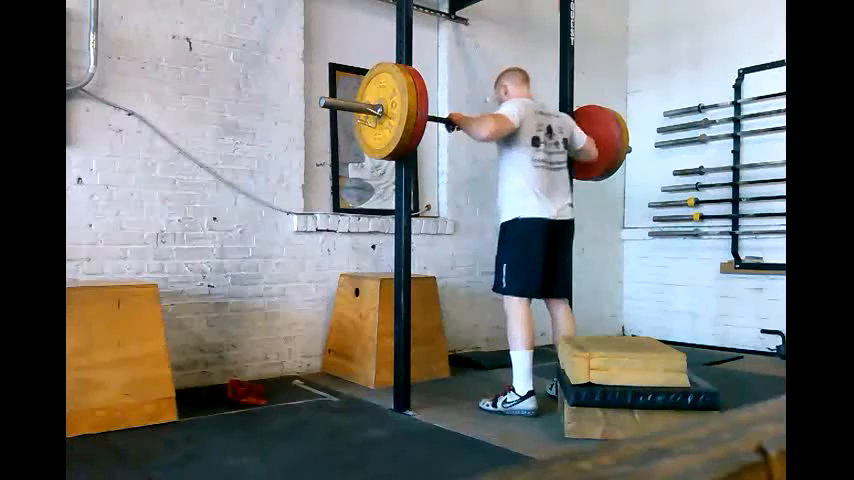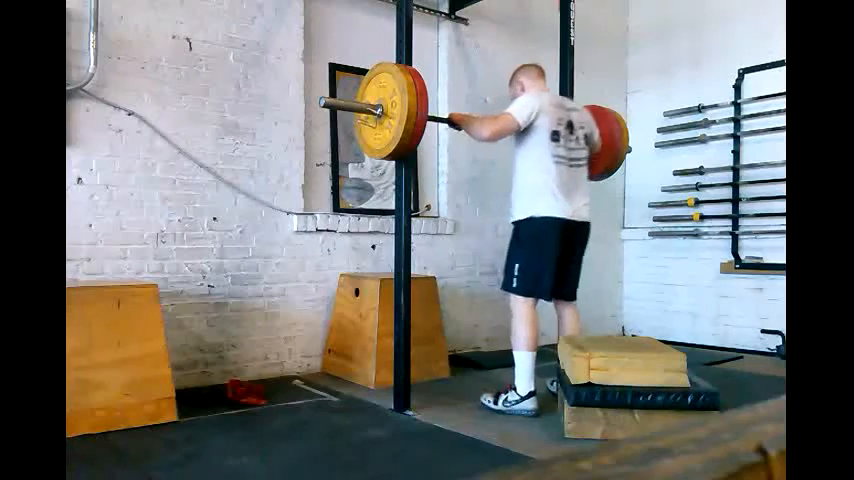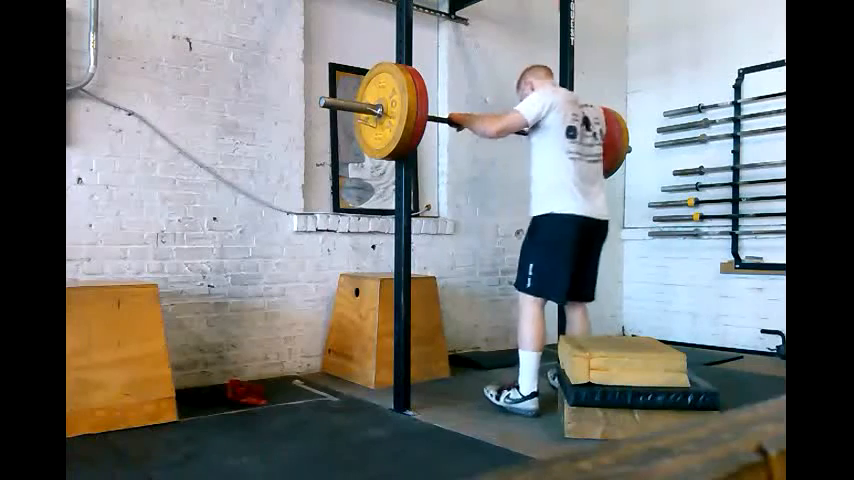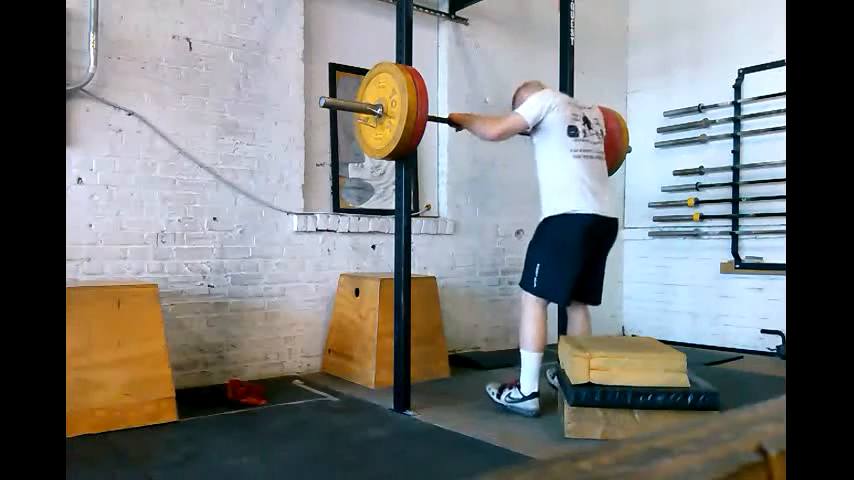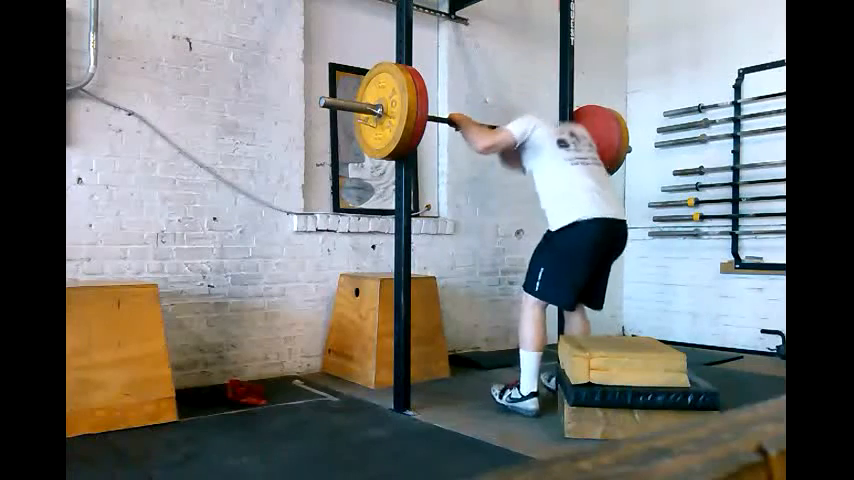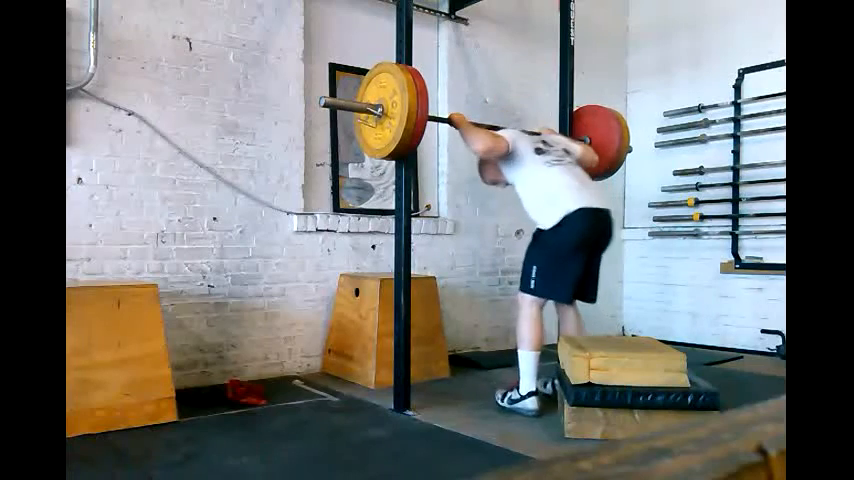
dt=0.2s
person 1, frame 1
left shoulder: (515, 109)
right shoulder: (559, 118)
left elbow: (487, 130)
right elbow: (591, 152)
left wrist: (459, 120)
left hip: (525, 221)
right hip: (561, 220)
left knee: (516, 302)
right knee: (558, 302)
left ankle: (522, 393)
person 1, frame 2
left shoulder: (533, 102)
right shoulder: (581, 112)
left elbow: (489, 131)
right elbow: (594, 149)
left wrist: (460, 119)
left hip: (540, 219)
right hip: (577, 221)
left knee: (522, 302)
right knee: (565, 302)
left ankle: (523, 393)
person 1, frame 3
left shoulder: (547, 97)
right shoulder: (593, 110)
left elbow: (495, 127)
left wrist: (461, 118)
left hip: (558, 217)
right hip: (595, 219)
left knee: (531, 300)
right knee: (575, 302)
left ankle: (525, 392)
person 1, frame 4
left shoulder: (545, 98)
right shoulder: (591, 111)
left elbow: (496, 130)
left wrist: (461, 119)
left hip: (569, 218)
right hip: (604, 220)
left knee: (533, 299)
right knee: (577, 303)
left ankle: (526, 391)
person 1, frame 5
left shoulder: (531, 125)
right shoulder: (573, 130)
left elbow: (485, 143)
left wrist: (462, 121)
left hip: (580, 226)
right hip: (615, 226)
left knee: (533, 302)
right knee: (574, 306)
left ankle: (525, 392)
person 1, frame 6
left shoulder: (509, 140)
right shoulder: (547, 141)
left elbow: (483, 145)
right elbow: (592, 158)
left wrist: (460, 122)
left hip: (568, 221)
right hip: (600, 219)
left knee: (529, 302)
right knee: (565, 301)
left ankle: (525, 393)
